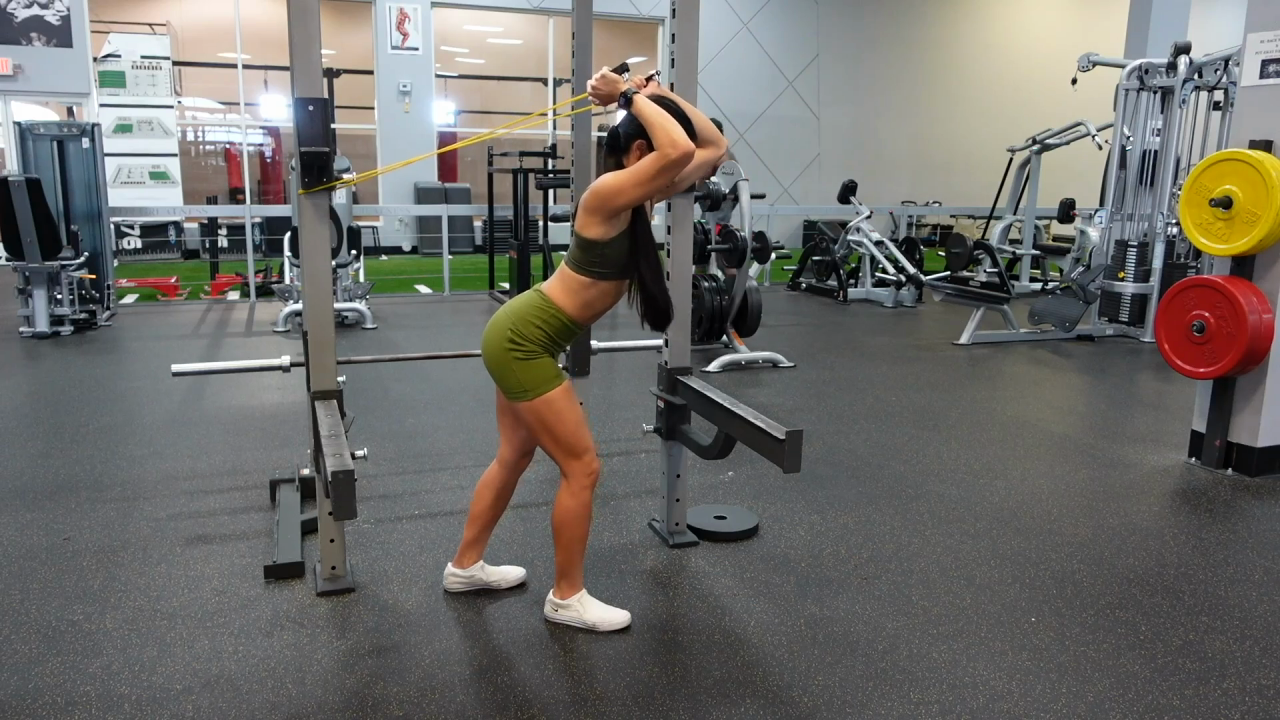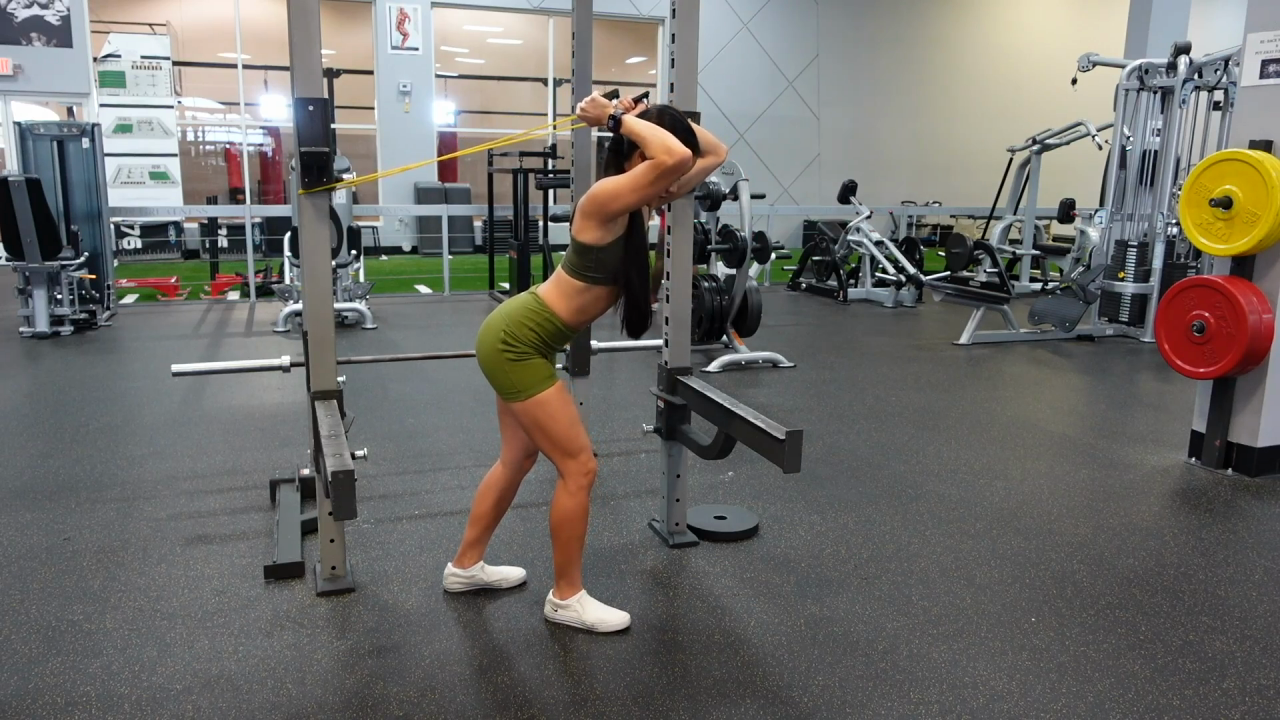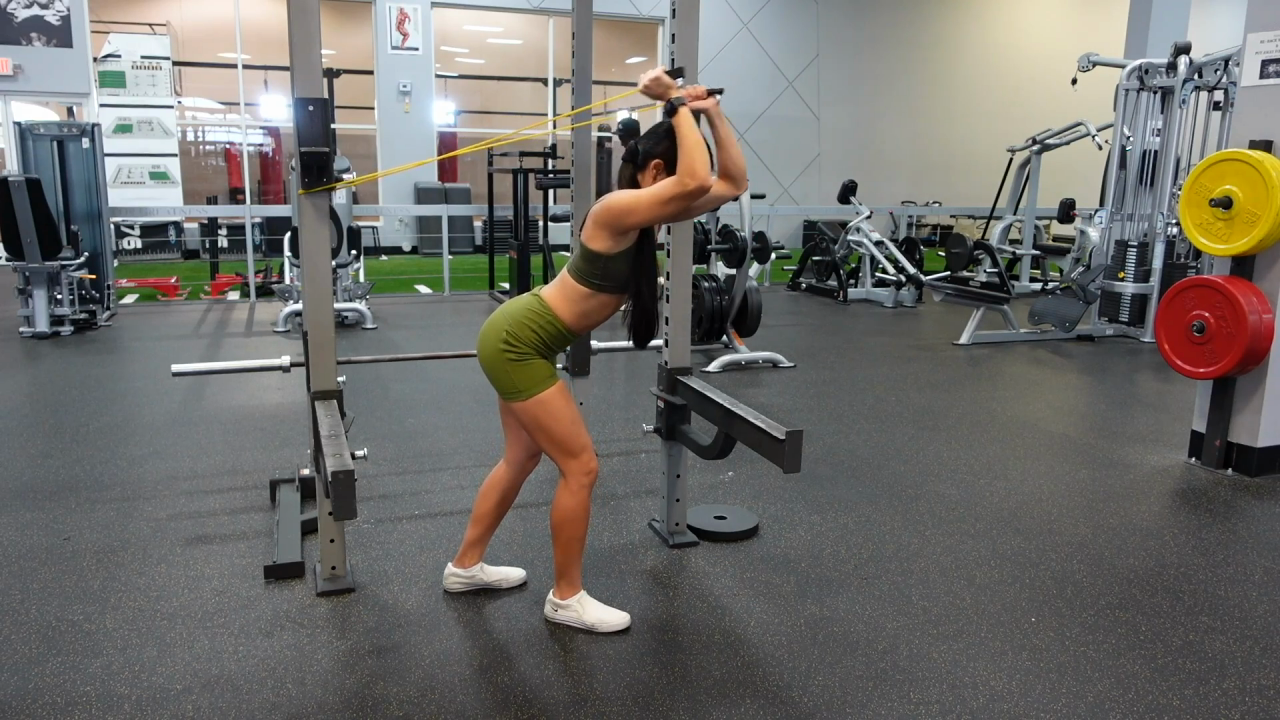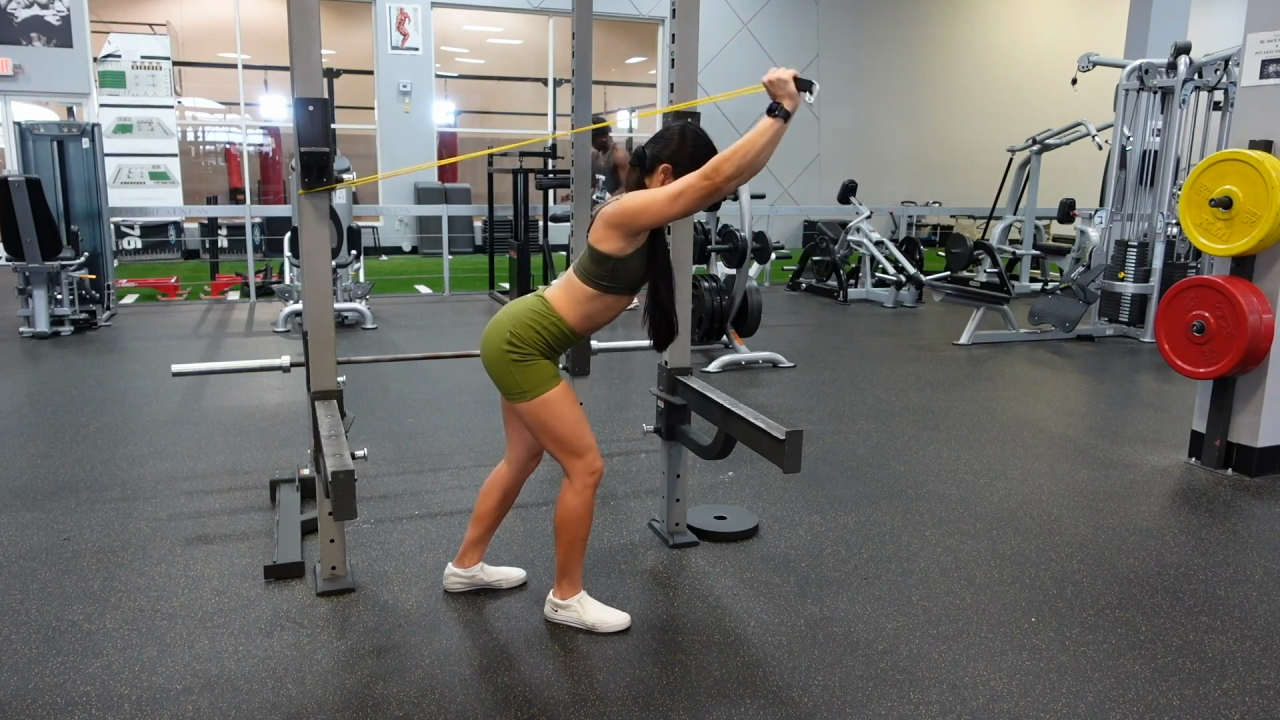
dt=0.5s
person 1, frame 1
left shoulder: (642, 196)
right shoulder: (609, 193)
left elbow: (713, 147)
right elbow: (681, 151)
left wrist: (653, 94)
right wrist: (630, 96)
left hip: (520, 333)
right hip: (523, 341)
left knee: (513, 457)
right knee: (581, 467)
left ankle: (465, 566)
right ankle: (566, 597)
person 1, frame 2
left shoulder: (638, 202)
right shoulder: (605, 199)
left elbow: (714, 153)
right elbow: (676, 156)
left wrist: (631, 118)
right wrist: (617, 118)
left hip: (516, 335)
right hip: (516, 342)
left knee: (518, 457)
right knee: (579, 468)
left ankle: (465, 566)
right ankle: (566, 597)
person 1, frame 3
left shoulder: (650, 210)
right shoulder: (618, 209)
left elbow: (733, 184)
right elbow: (697, 183)
left wrist: (708, 111)
right wrist: (675, 105)
left hip: (518, 336)
right hip: (517, 343)
left knee: (521, 459)
right knee: (580, 467)
left ankle: (465, 566)
right ankle: (566, 597)
person 1, frame 4
left shoulder: (648, 211)
right shoulder: (626, 213)
left elbow: (735, 173)
right elbow: (718, 173)
left wrist: (782, 115)
right wrist: (780, 110)
left hip: (521, 336)
right hip: (521, 343)
left knee: (523, 458)
right knee: (585, 467)
left ankle: (466, 566)
right ankle: (567, 598)
